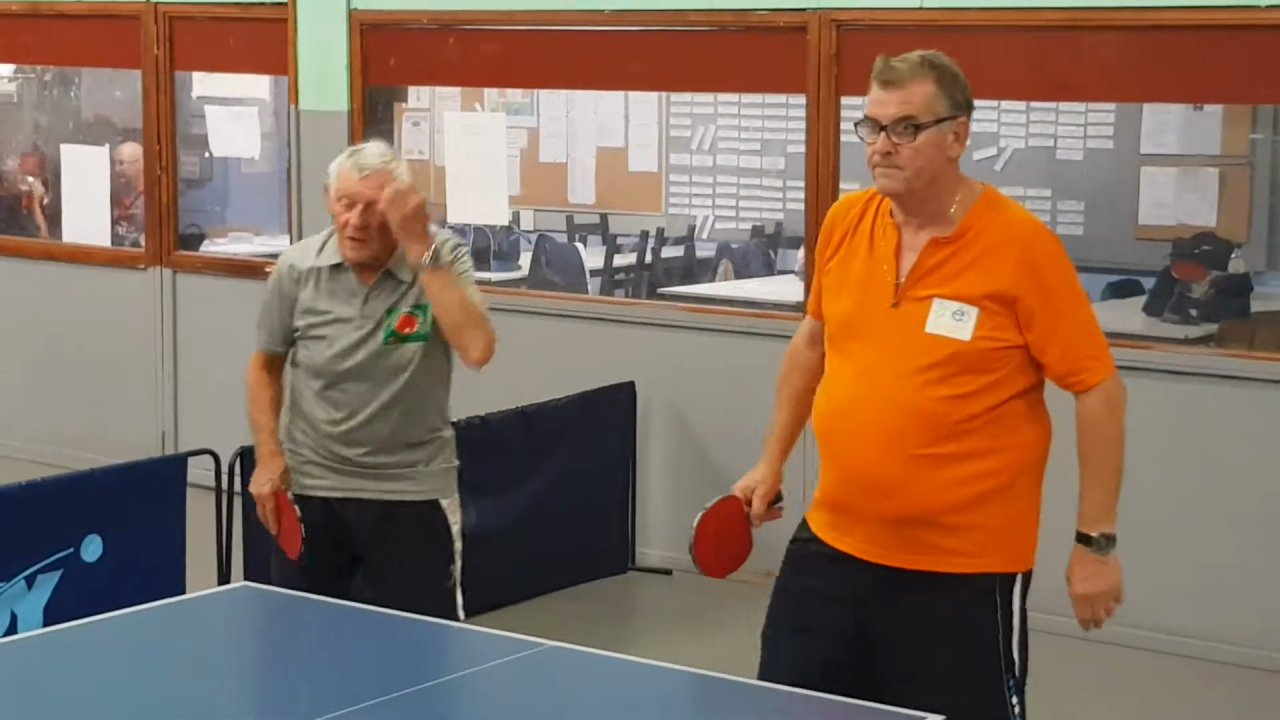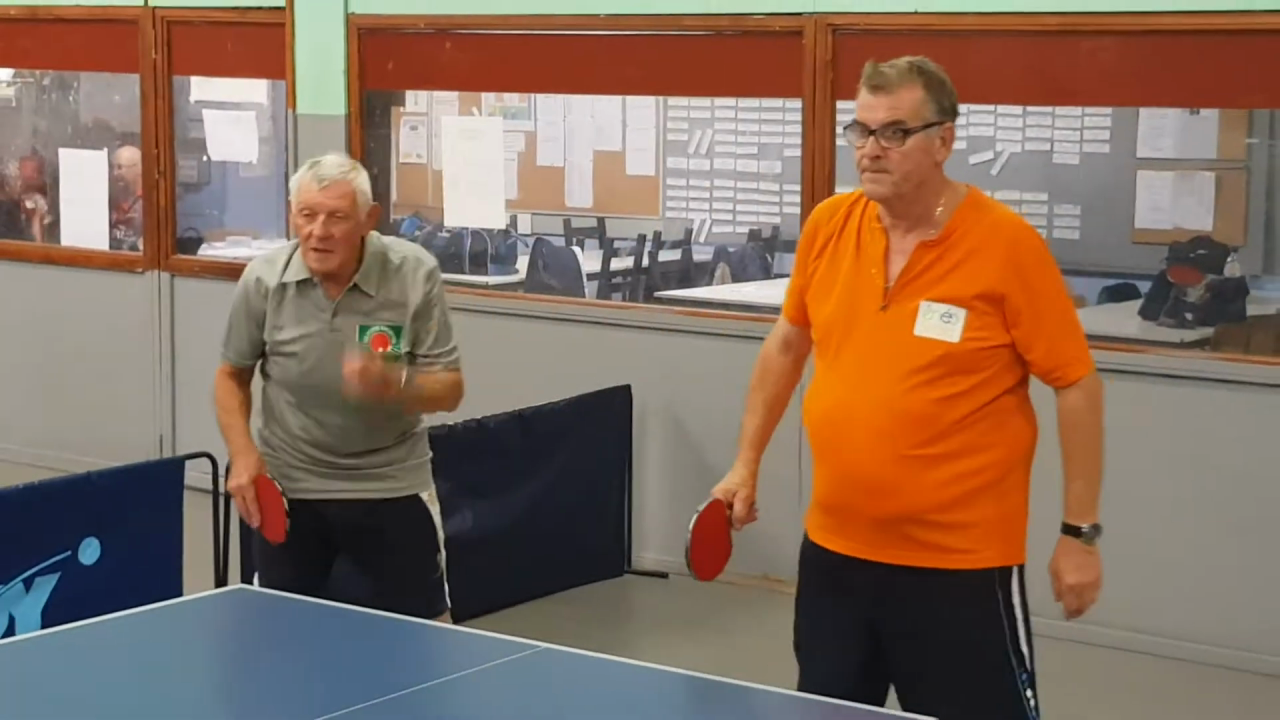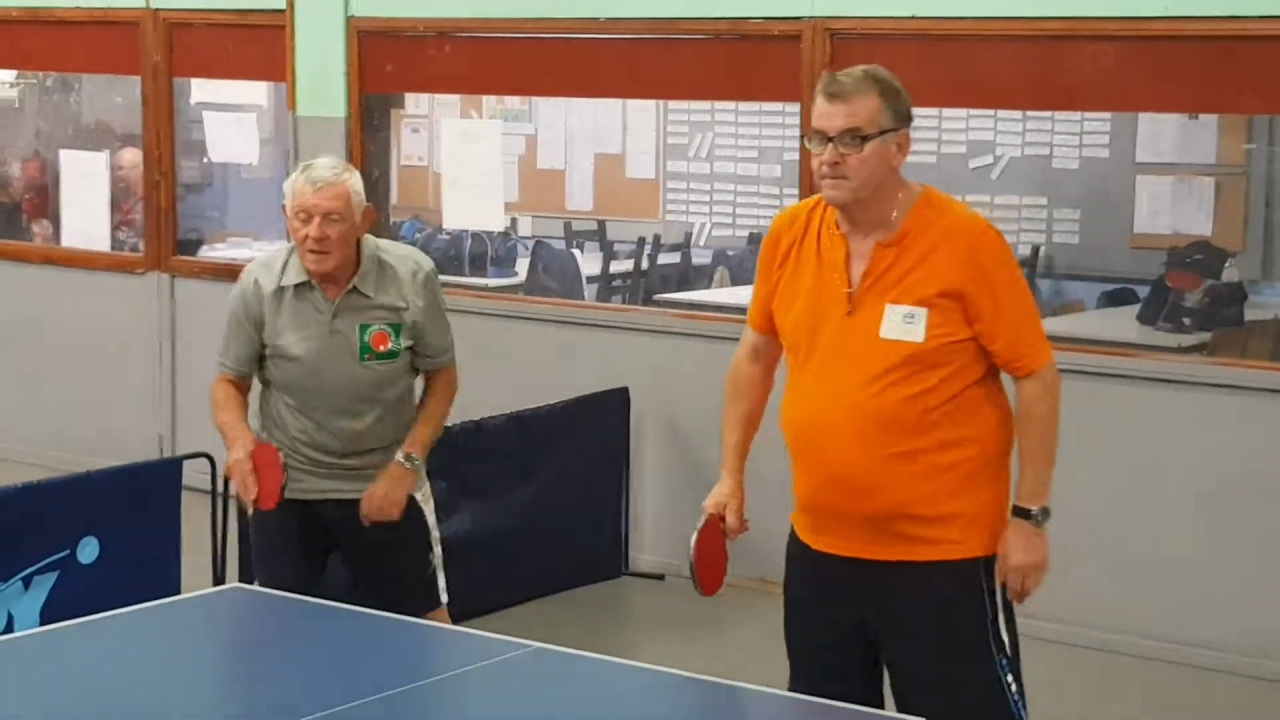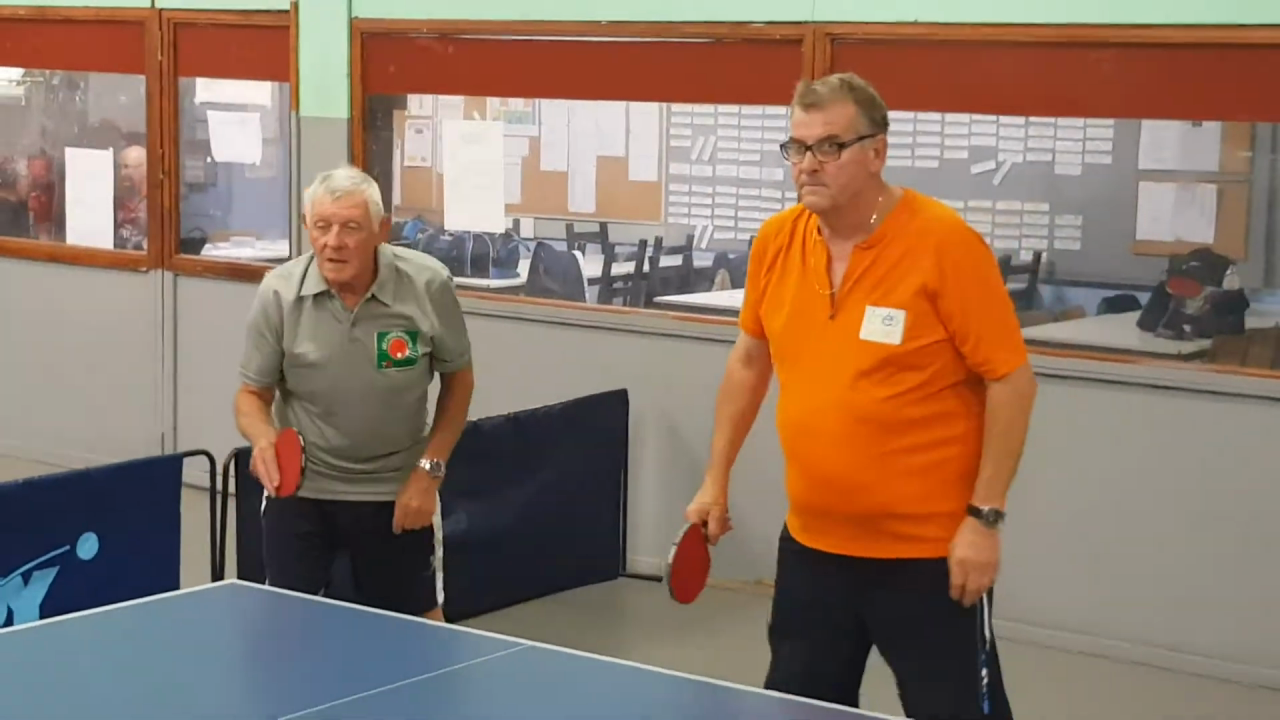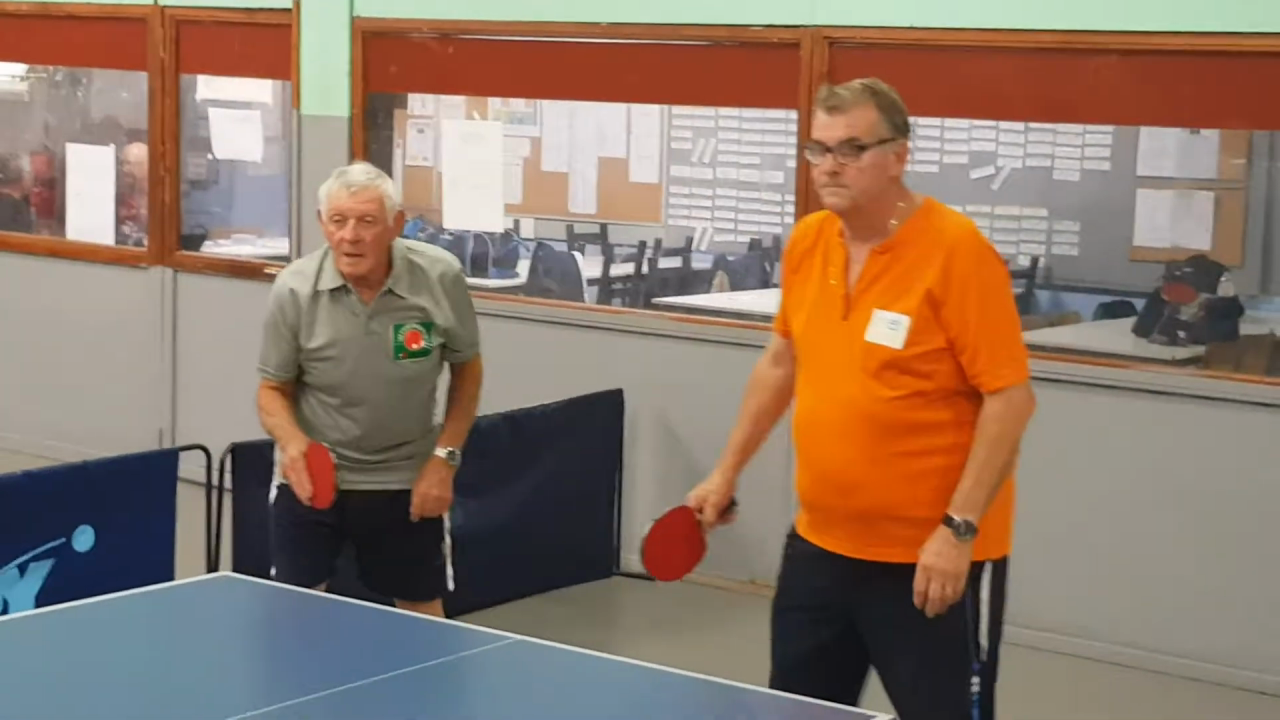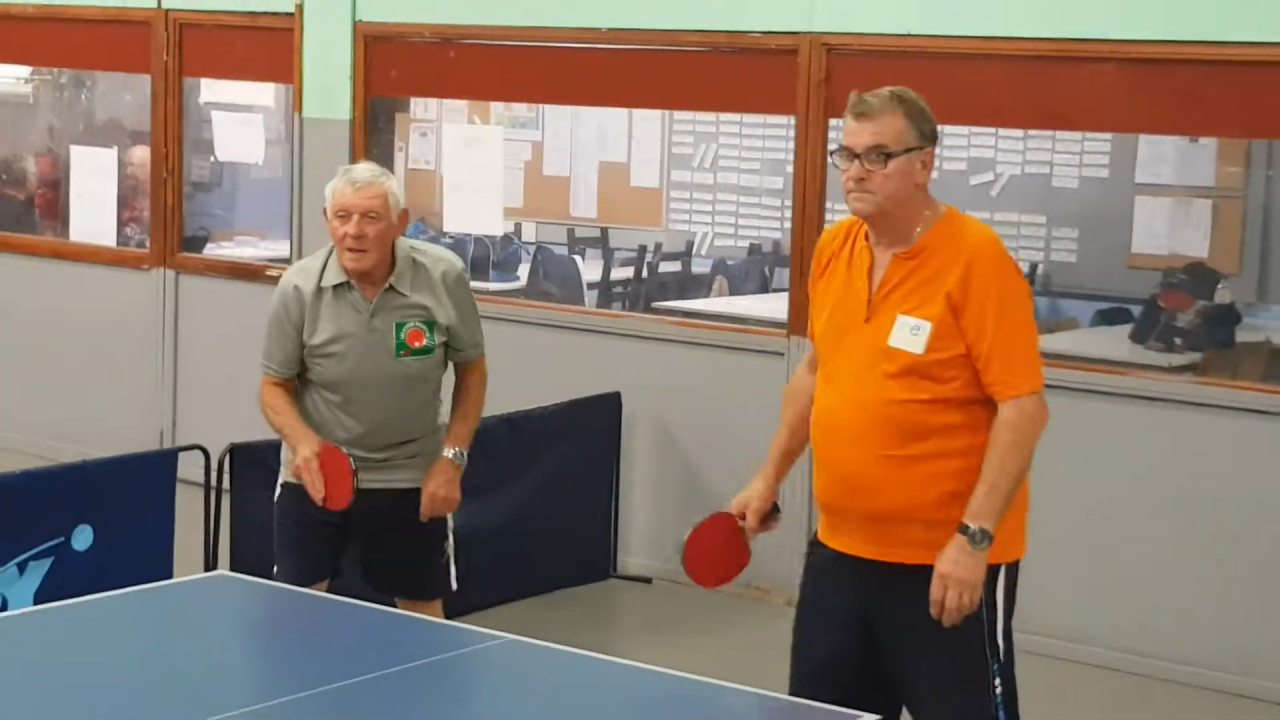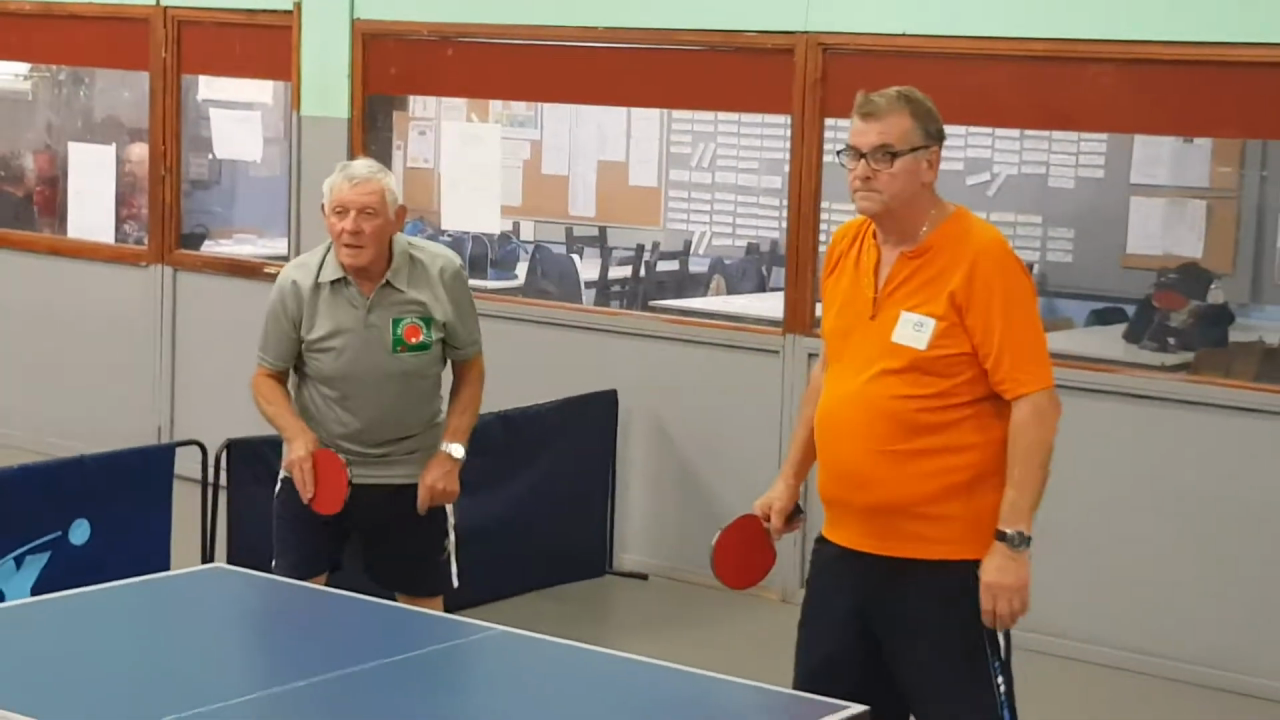
dt=0.2s
person 1, frame 1
left shoulder: (1020, 243)
right shoulder: (844, 221)
left elbow: (1100, 390)
left wrist: (1095, 540)
right wrist: (772, 460)
left hip: (961, 566)
right hip: (831, 544)
person 1, frame 2
left shoulder: (1006, 244)
right shoulder: (827, 225)
left elbow: (1078, 386)
right elbow: (786, 346)
left wrist: (1079, 532)
right wrist: (747, 462)
left hip: (958, 561)
right hip: (834, 546)
person 1, frame 3
left shoulder: (965, 240)
right shoulder: (789, 234)
left elbow: (1036, 376)
right elbow: (756, 355)
left wrist: (1028, 515)
right wrist: (731, 473)
left hip: (941, 551)
right hip: (819, 544)
person 1, frame 4
left shoulder: (943, 241)
right shoulder: (775, 240)
left elbow: (1011, 381)
right elbow: (749, 360)
left wrist: (984, 516)
right wrist: (716, 478)
left hip: (928, 547)
right hip: (812, 543)
person 1, frame 5
left shoulder: (956, 250)
right shoulder: (806, 242)
left elbow: (1010, 396)
left wrist: (959, 528)
right wrist: (728, 470)
left hip: (930, 552)
right hip: (820, 543)
person 1, frame 6
left shoulder: (977, 258)
right shoulder: (833, 247)
left elbow: (1024, 407)
left wrist: (974, 537)
right wrist: (769, 477)
left hip: (947, 558)
right hip: (840, 548)
person 1, frame 7
left shoulder: (982, 258)
right shoulder: (844, 246)
left elbow: (1035, 403)
left wrist: (1010, 541)
right wrist: (790, 477)
left hip: (949, 557)
right hip: (843, 543)
person 2, frame 1
left shoulder: (442, 257)
right shoulder: (297, 267)
left elbow: (478, 350)
right elbow: (266, 365)
left wrist: (421, 250)
right wrist: (268, 454)
left hip: (413, 489)
right hip: (312, 485)
person 2, frame 2
left shoulder: (414, 274)
right shoulder: (262, 280)
left elbow: (449, 389)
right elbow: (232, 375)
left wrist: (394, 384)
right wrist: (242, 453)
left hip: (392, 484)
right hip: (290, 486)
person 2, frame 3
left shoulder: (413, 277)
right shoulder: (259, 284)
left elbow: (442, 378)
right elbow: (229, 383)
left wrist: (403, 464)
right wrist: (239, 438)
left hip: (384, 485)
right hip: (286, 485)
left knee: (425, 625)
person 2, frame 4
left shoulder: (429, 285)
right shoulder: (278, 293)
left elbow: (458, 380)
right elbow: (252, 394)
left wrist: (428, 471)
right wrist: (264, 437)
left hip: (398, 488)
right hip: (300, 486)
person 2, frame 5
left shoulder: (441, 277)
right shoulder: (294, 289)
left elbow: (467, 369)
right elbow: (273, 389)
left wrist: (444, 459)
right wrist: (291, 441)
left hip: (407, 479)
right hip: (314, 476)
left knee: (423, 617)
person 2, frame 6
left shoulder: (444, 277)
right shoulder: (299, 287)
left elbow: (471, 371)
right elbow: (276, 386)
left wrist: (452, 458)
right wrist: (302, 442)
left hip: (411, 478)
right hip: (316, 474)
left knee: (423, 616)
person 2, frame 7
left shoulder: (442, 274)
right shoulder: (297, 282)
left elbow: (469, 370)
right elbow: (268, 377)
left wrist: (450, 452)
right wrist: (297, 436)
left hip: (411, 473)
right hip: (316, 469)
left knee: (423, 611)
